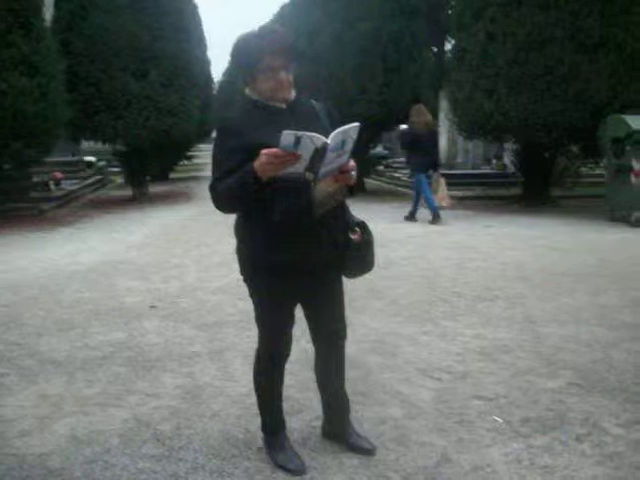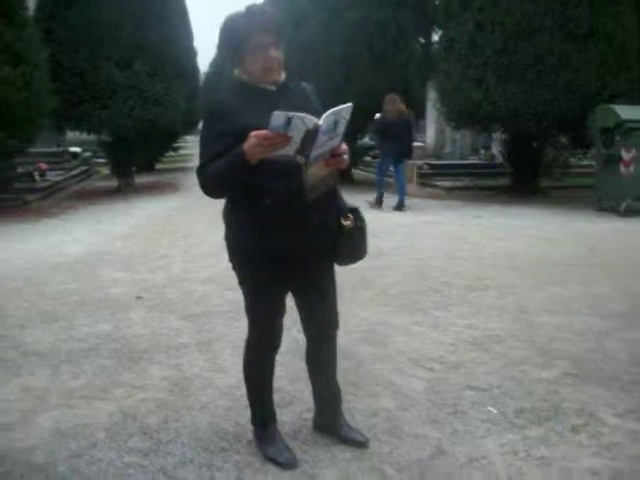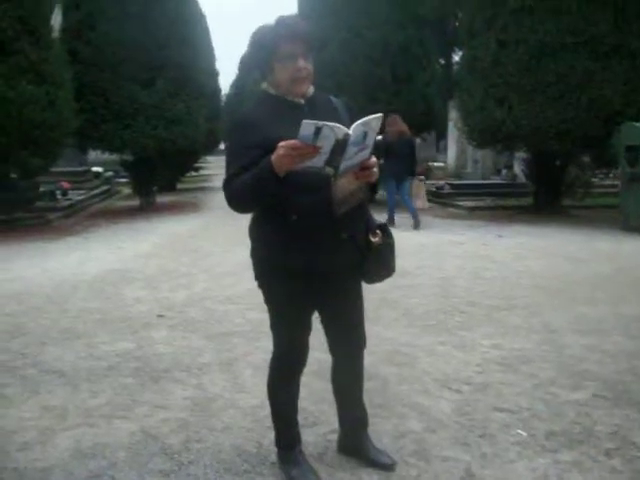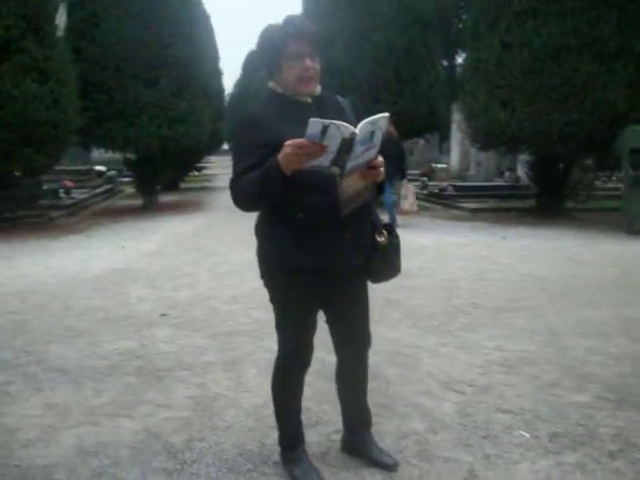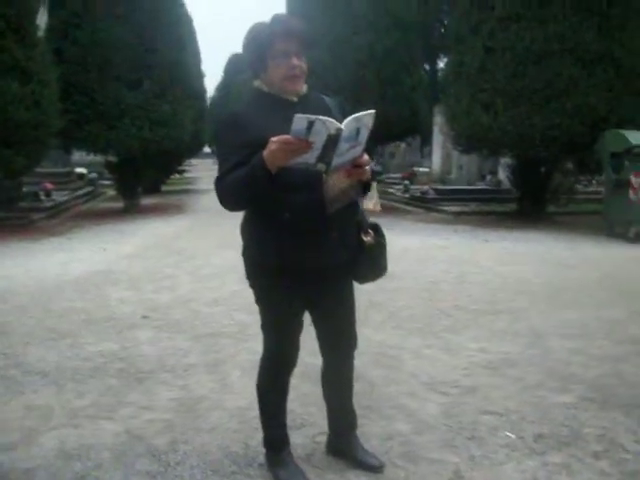
dt=0.4s
person 1, frame 1
left shoulder: (313, 110)
right shoulder: (236, 123)
left elbow: (334, 165)
right elbow: (223, 197)
left wrist: (346, 174)
right wrist: (257, 172)
left hip: (321, 250)
right hip: (271, 259)
left knee: (331, 339)
right knee: (274, 347)
left ankle: (337, 421)
right ankle: (274, 435)
person 1, frame 2
left shoulder: (303, 93)
right shoulder: (225, 105)
left elbow: (325, 150)
right elbow: (210, 182)
left wrist: (338, 157)
right wrist: (246, 154)
left hip: (314, 237)
right hip: (261, 246)
left knee: (323, 329)
right knee: (265, 336)
left ankle: (329, 413)
right ankle: (264, 427)
person 1, frame 3
left shoulder: (332, 107)
right shoulder: (251, 120)
left elbow: (353, 167)
right elbow: (237, 196)
left wrist: (367, 172)
right wrist: (275, 167)
left hip: (341, 254)
right hip: (287, 264)
left knee: (350, 349)
right knee: (290, 356)
left ankle: (354, 434)
person 1, frame 4
left shoulder: (339, 107)
right shoulder: (258, 119)
left elbow: (361, 169)
right elbow: (244, 195)
left wrist: (374, 171)
right wrist: (282, 166)
left hip: (347, 254)
right hip: (293, 262)
left knee: (355, 348)
right knee: (295, 354)
left ankle: (357, 434)
person 1, frame 5
left shoulder: (325, 107)
right shoulder: (243, 117)
left elbow: (349, 169)
right elbow: (229, 194)
left wrist: (360, 171)
right wrist: (267, 163)
left hip: (332, 255)
right hip: (278, 263)
left knee: (341, 349)
right knee: (280, 355)
left ankle: (342, 435)
